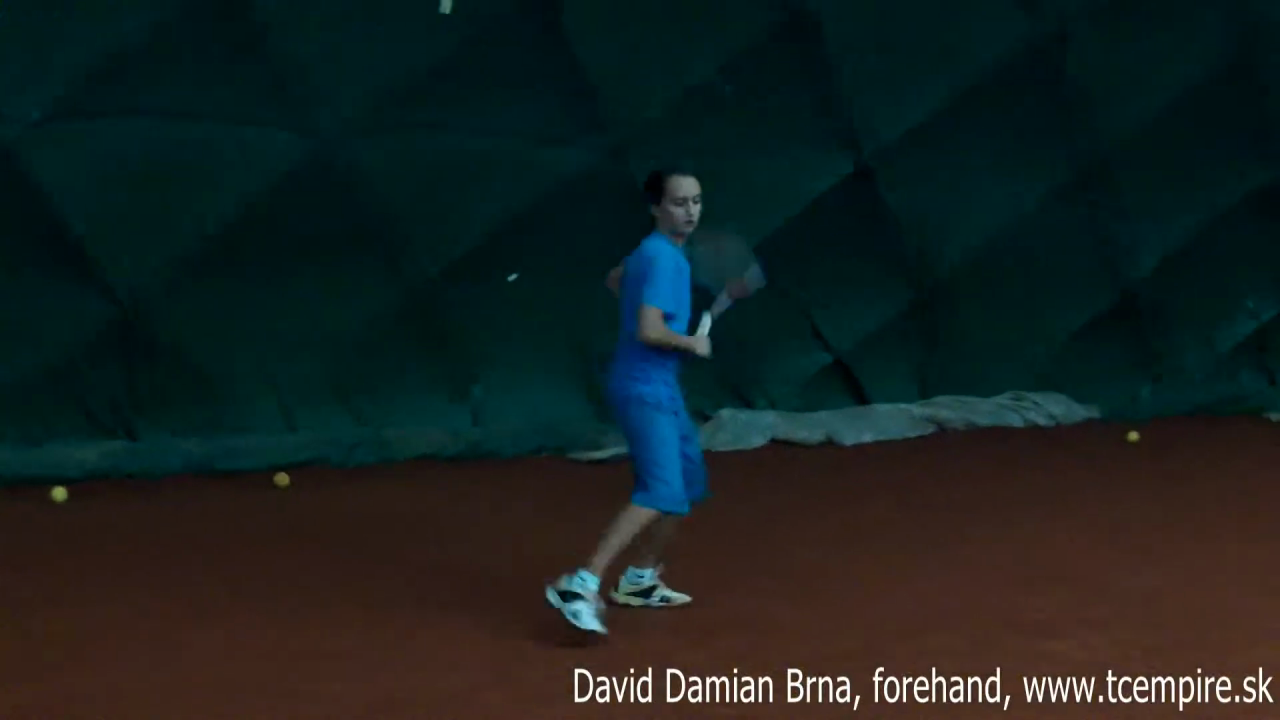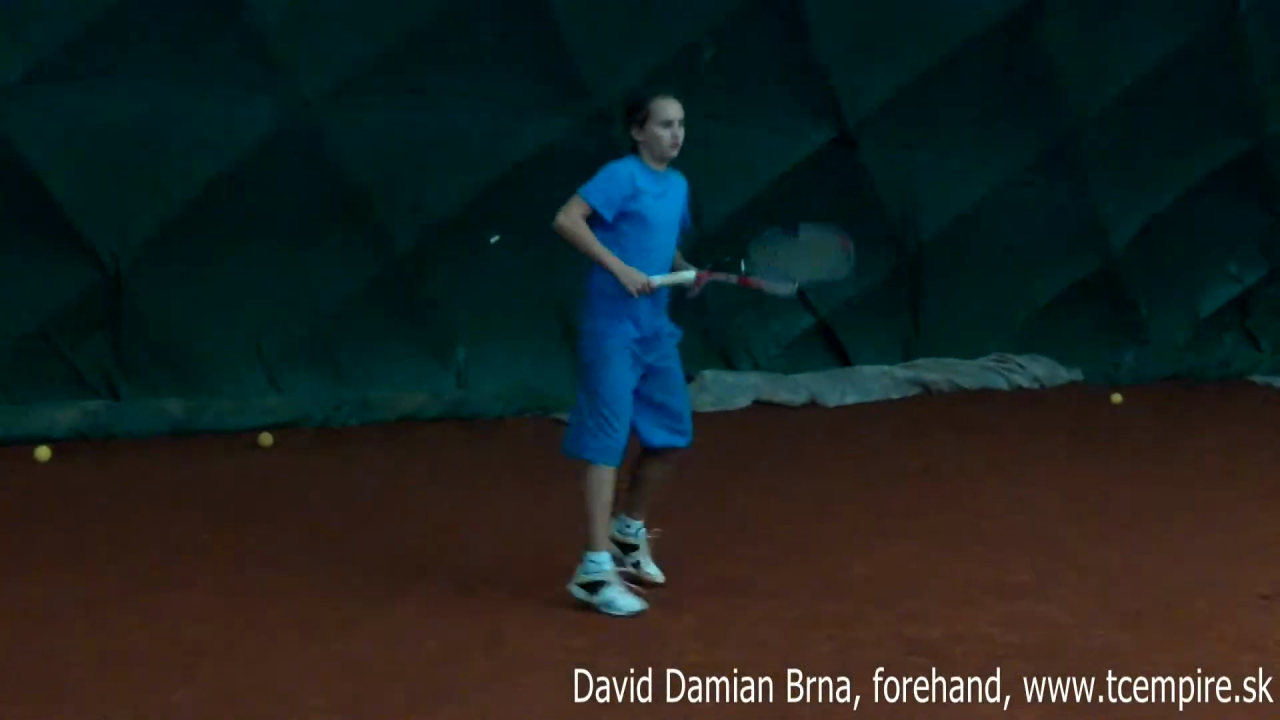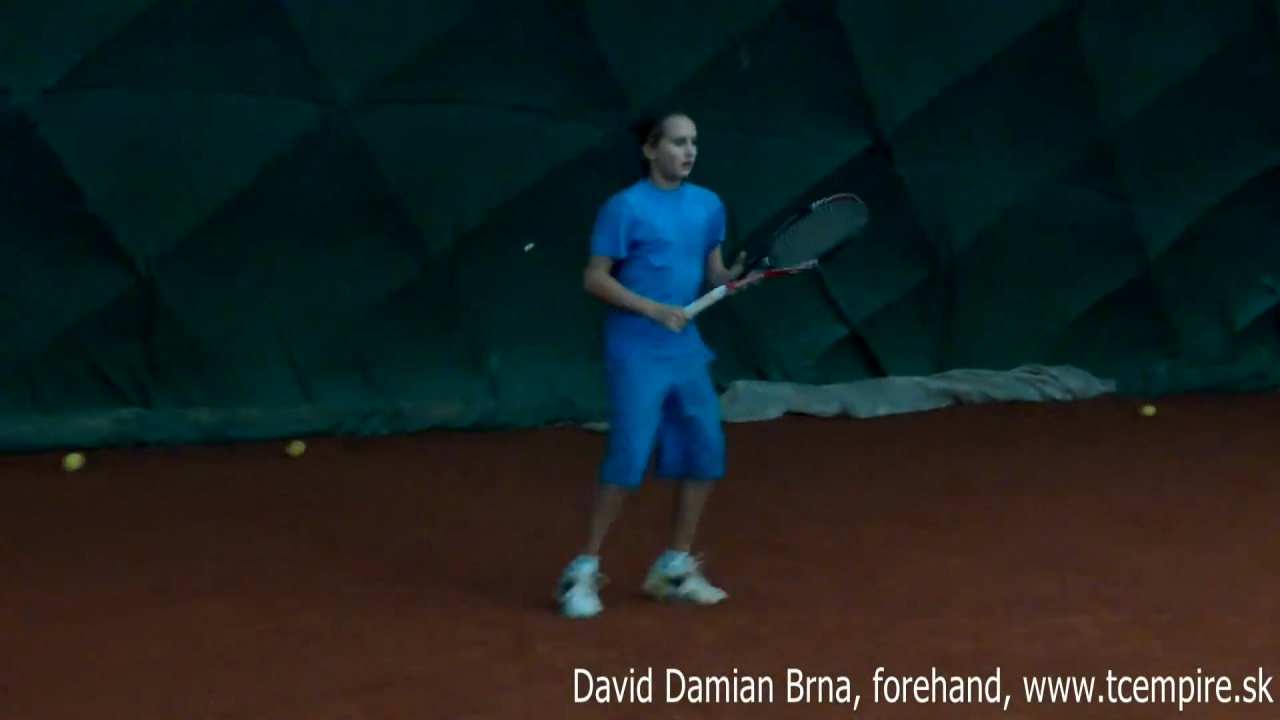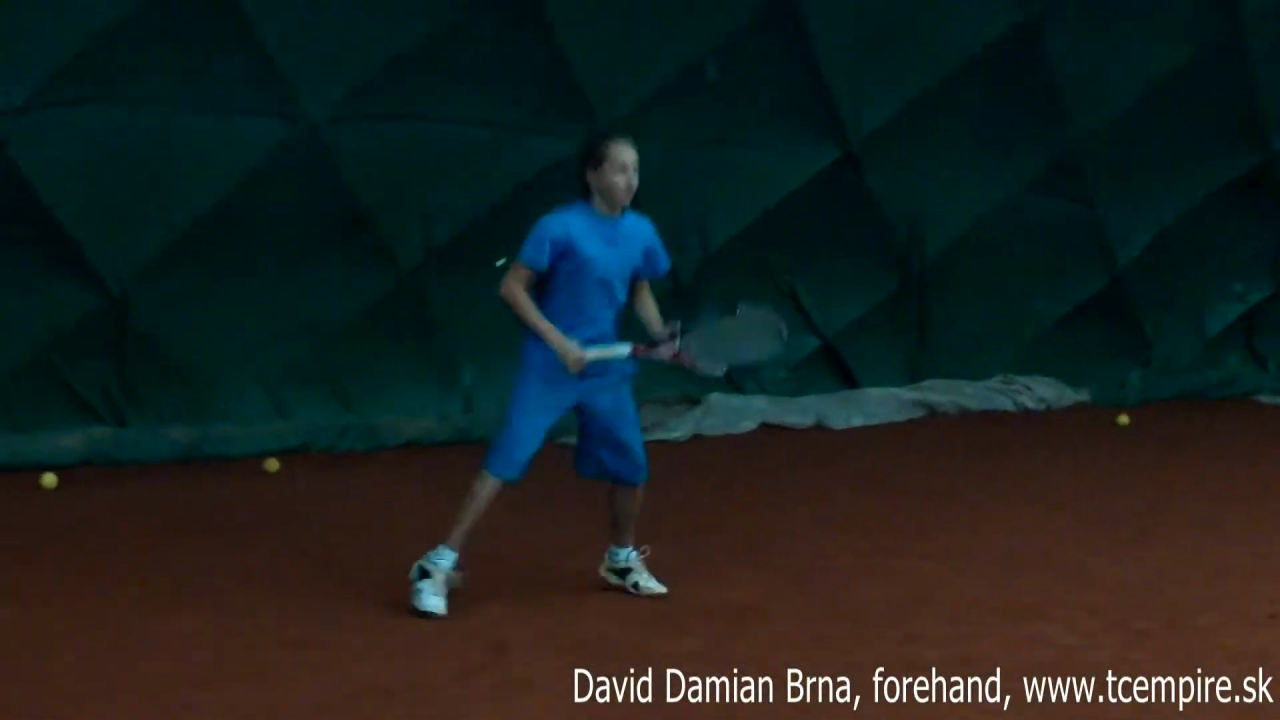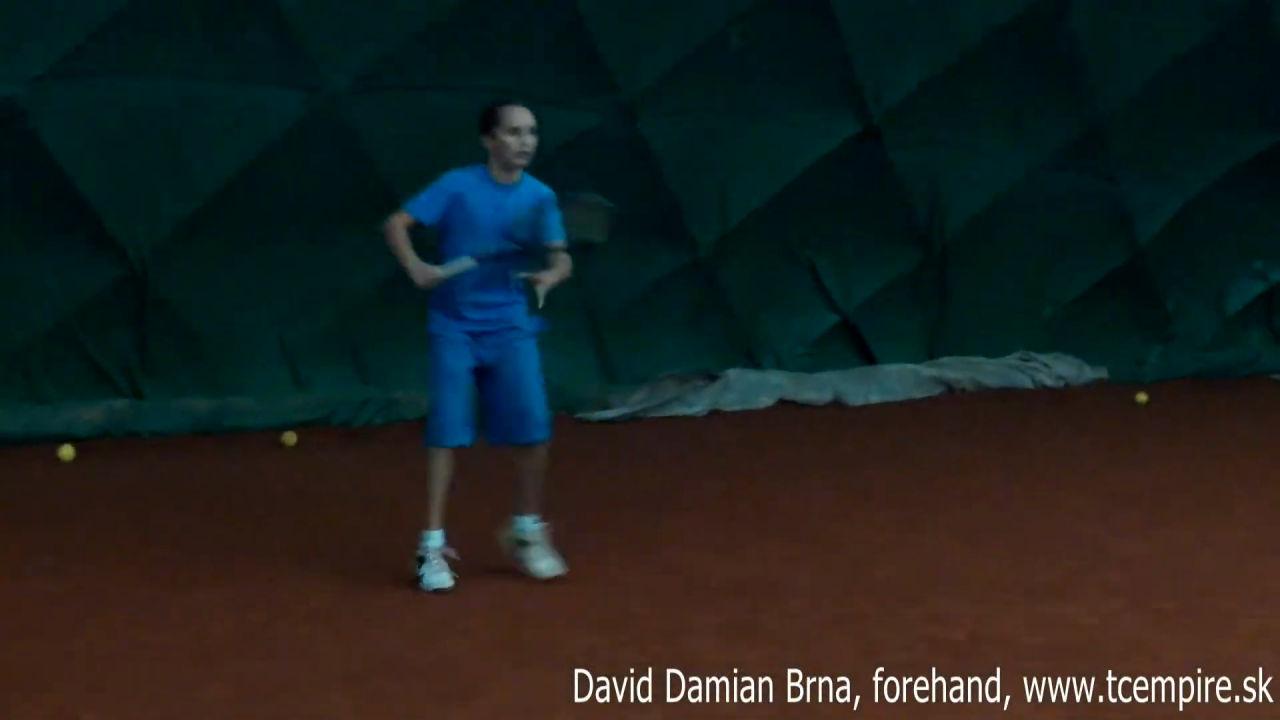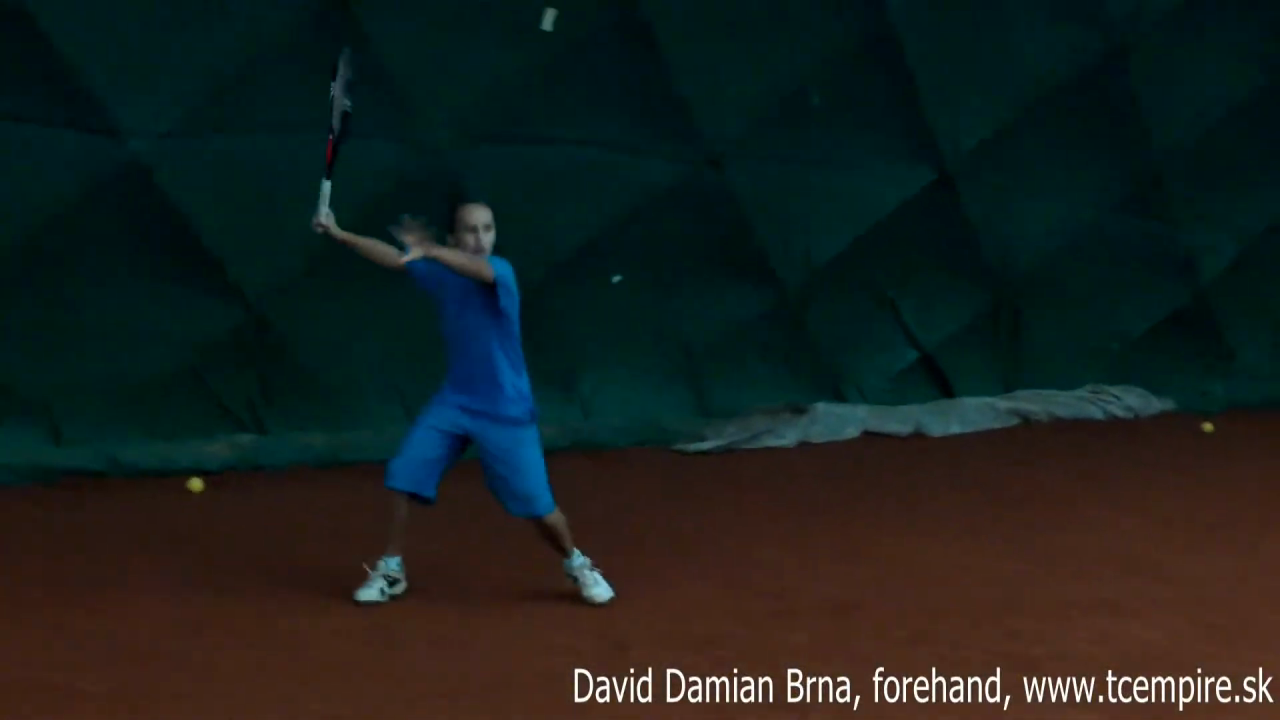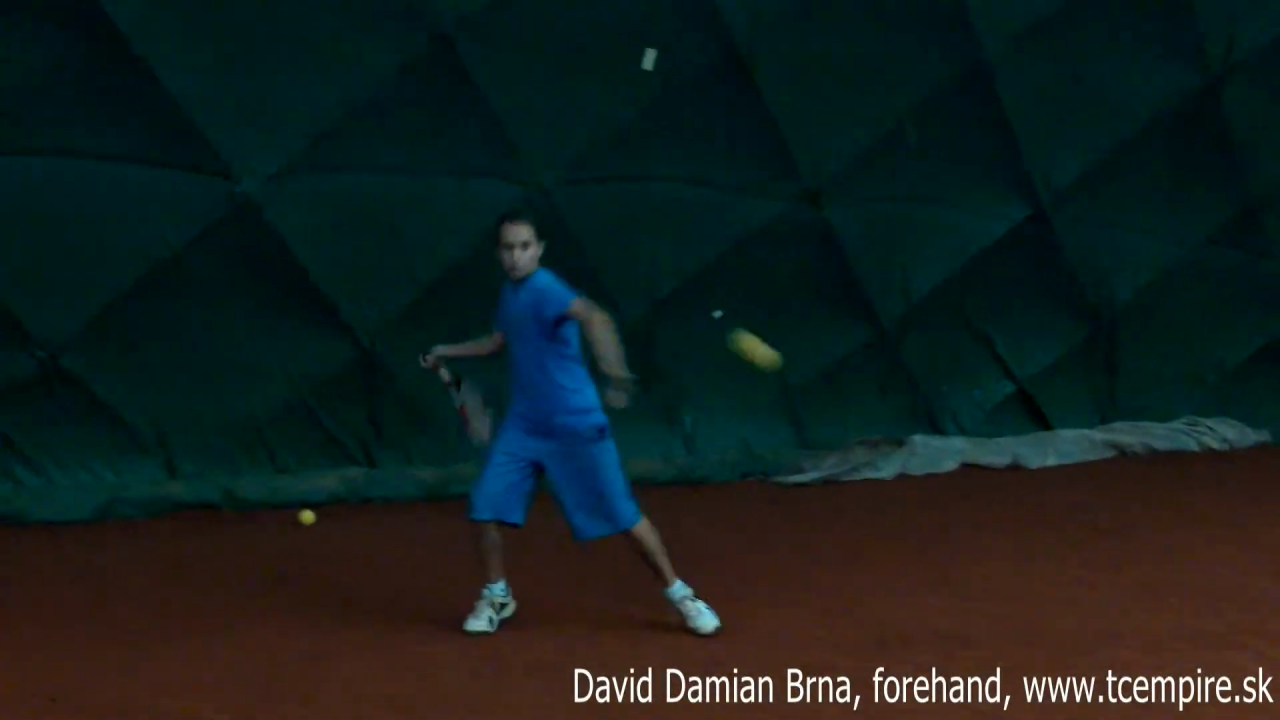
dt=0.4s
person 1, frame 1
left shoulder: (654, 251)
right shoulder: (663, 260)
left elbow: (615, 280)
right elbow: (648, 332)
right wrist: (691, 343)
left hip: (659, 390)
right hip: (641, 389)
left knee: (687, 478)
right knee: (660, 492)
left ankle: (640, 579)
right ankle: (580, 585)
person 1, frame 2
left shoulder: (678, 185)
right shoulder: (622, 174)
right elbow: (566, 221)
left wrist: (684, 270)
right wrist: (619, 268)
left hip: (655, 328)
right hip: (612, 329)
left knee: (671, 434)
right knee: (605, 440)
left ankle: (627, 528)
right ankle: (595, 568)
person 1, frame 3
left shoulder: (708, 204)
right shoulder: (625, 207)
left elbow: (712, 268)
right elbow: (595, 279)
left wrist: (729, 278)
right wrist: (652, 309)
left hip: (685, 351)
right hip: (636, 351)
left knee: (705, 458)
right knee: (627, 459)
left ankle: (674, 567)
right ankle: (582, 572)
person 1, frame 4
left shoulder: (642, 233)
right shoulder: (559, 228)
left elbow: (640, 294)
right elbow: (511, 288)
left wrist: (660, 333)
right wrist: (557, 342)
left hip: (604, 366)
right hip: (547, 365)
left knee: (631, 465)
right knee: (507, 459)
left ankle: (622, 560)
right ankle: (440, 563)
person 1, frame 5
left shoulder: (540, 196)
right shoulder: (457, 185)
left elbow: (561, 258)
right elbow: (397, 222)
left wrist: (548, 277)
right wrist: (416, 265)
left hip: (510, 326)
right hip: (454, 325)
left knee: (531, 424)
right knee: (448, 431)
left ankle: (526, 529)
right ankle: (432, 545)
person 1, frame 6
left shoulder: (497, 272)
right shoulder: (440, 267)
left elbow: (473, 268)
right elbow: (390, 256)
left wrist: (428, 250)
right wrist: (341, 233)
left hip: (508, 409)
right hip: (455, 401)
left knee: (537, 505)
right knee: (403, 476)
left ankle: (577, 565)
right ankle: (390, 569)
person 1, frame 7
left shoulder: (548, 288)
right shoulder: (511, 293)
left elbow: (594, 316)
left wrist: (613, 368)
right wrist: (451, 351)
left hip: (577, 425)
right hip: (525, 424)
left knee: (622, 516)
right knee: (485, 508)
left ankle: (678, 591)
right ankle: (496, 595)
